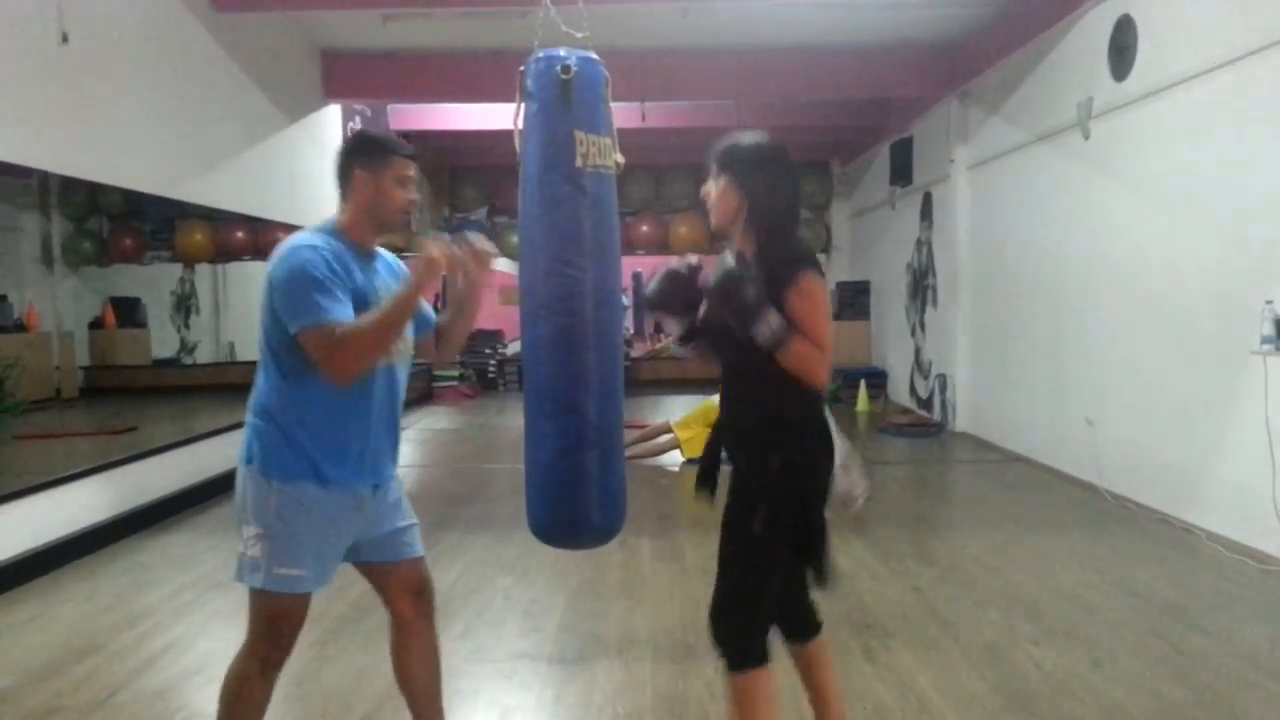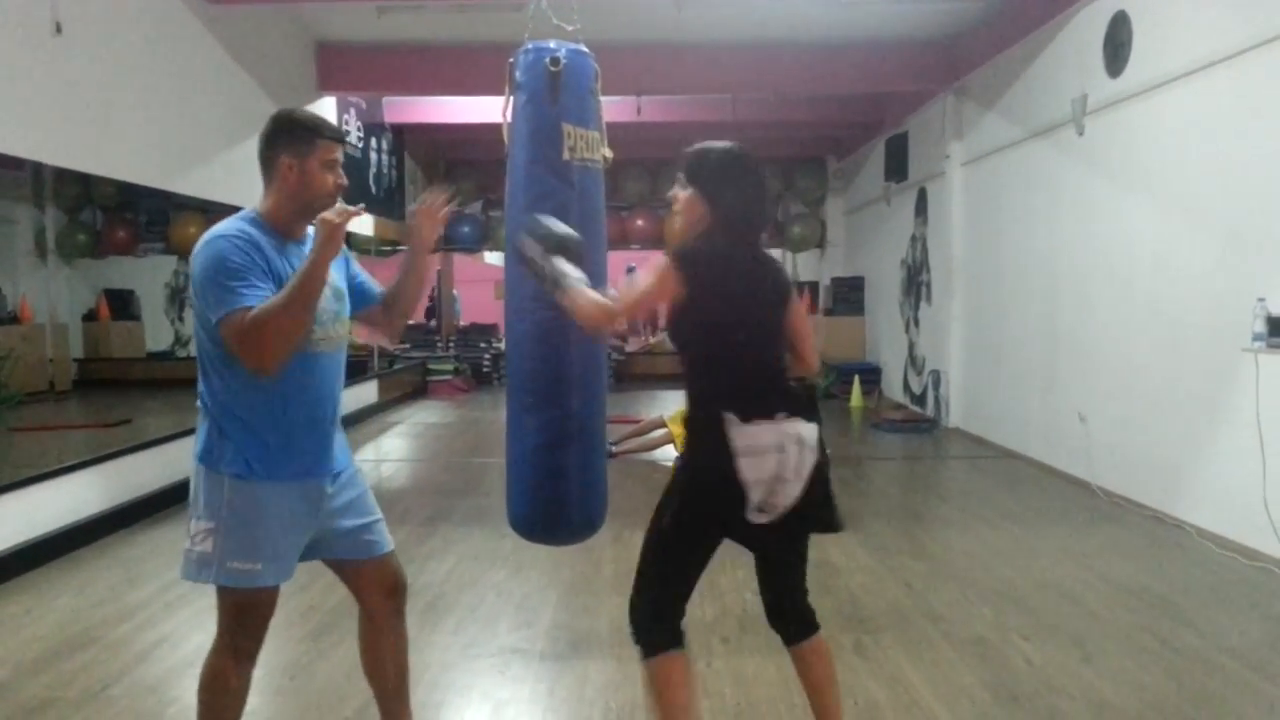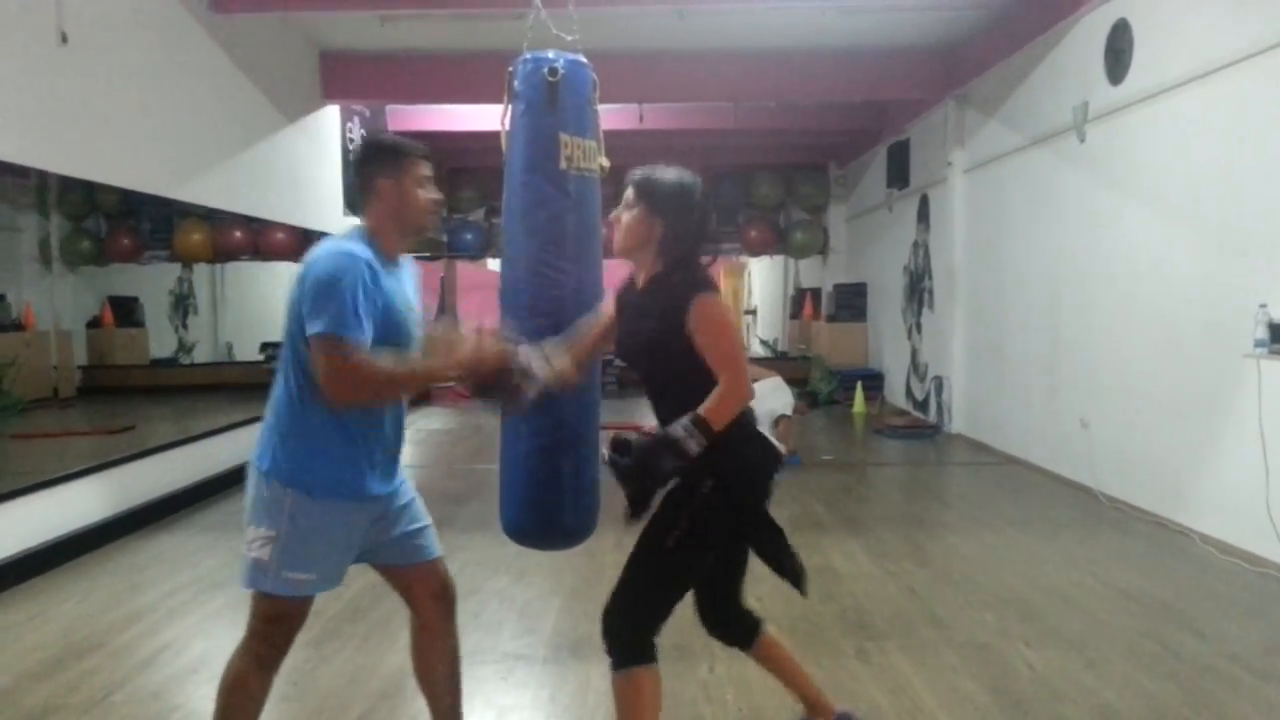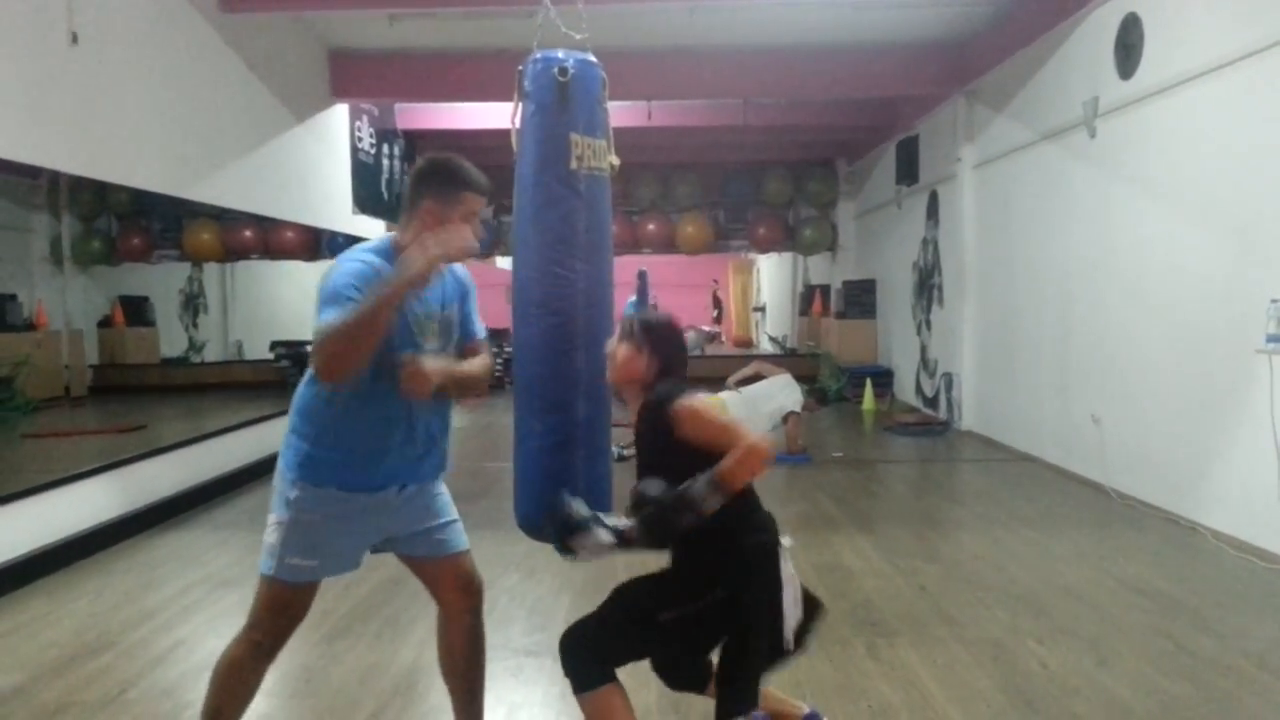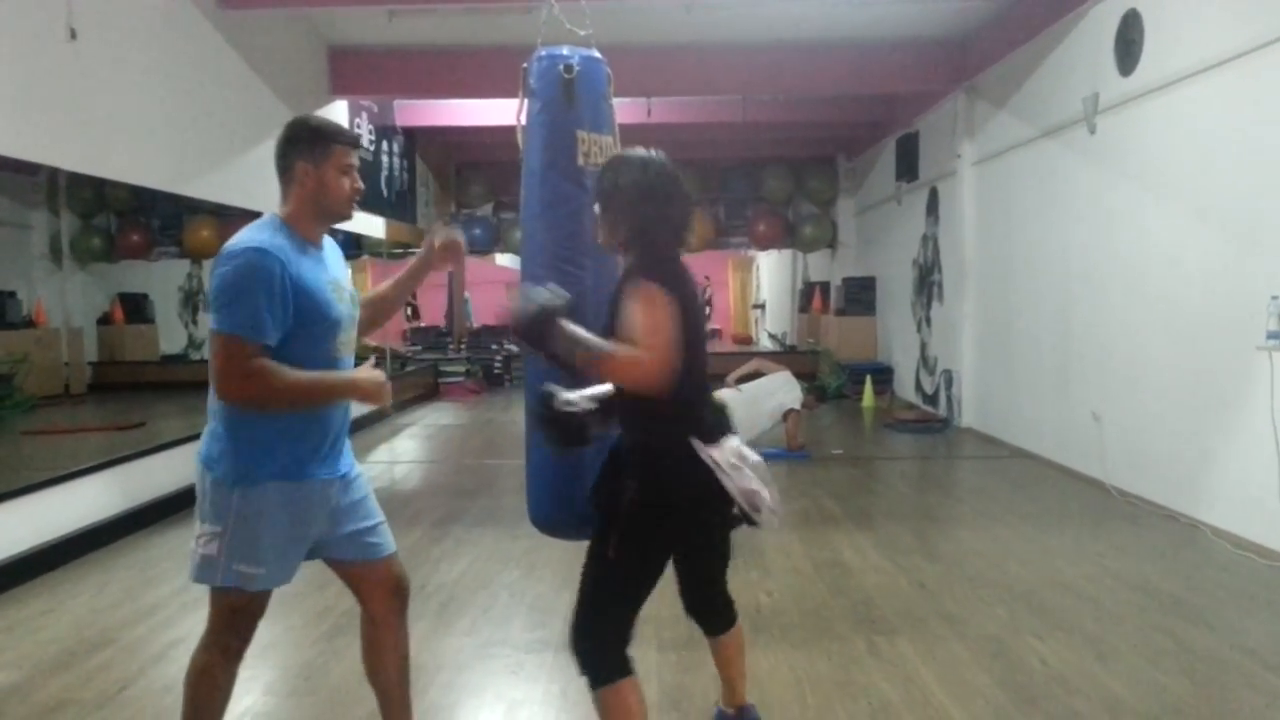
dt=0.5s
person 1, frame 1
left shoulder: (388, 265)
right shoulder: (306, 258)
left elbow: (443, 346)
right elbow: (343, 361)
left wrist: (468, 282)
right wrist: (416, 286)
left hip: (371, 475)
right hip: (294, 477)
left knee: (414, 600)
right knee: (272, 637)
person 1, frame 2
left shoulder: (327, 247)
right shoulder: (229, 247)
left elbow: (389, 321)
right elbow: (260, 351)
left wrist: (418, 250)
right wrist: (319, 257)
left hip: (331, 466)
right hip: (249, 475)
left knee: (386, 590)
right knee: (242, 631)
person 1, frame 3
left shoulder: (398, 267)
right shoulder: (341, 267)
left elbow: (401, 370)
right elbow: (344, 382)
left wrist: (470, 363)
right wrist: (449, 362)
left hip: (378, 479)
right hip: (306, 482)
left knee: (434, 596)
right knee: (272, 635)
person 1, frame 4
left shoulder: (455, 278)
right shoulder: (357, 272)
left elbow: (481, 366)
right elbow: (331, 363)
left wrist: (443, 373)
right wrist: (406, 277)
left hip: (412, 479)
right hip: (328, 478)
left knee: (463, 591)
right knee: (270, 626)
person 1, frame 5
left shoulder: (325, 250)
right shoulder: (255, 257)
left elbow: (357, 320)
right elbow: (231, 378)
left wrist: (424, 264)
right wrist: (346, 385)
left hip: (333, 469)
right hip: (257, 480)
left knee: (387, 591)
right knee: (232, 628)
person 2, frame 1
left shoulder: (794, 265)
right shoulder: (736, 260)
left elbow: (817, 371)
right elbow: (713, 346)
left wrist: (760, 317)
right wrist: (686, 311)
left hip: (785, 455)
right hip: (760, 450)
left knee: (735, 618)
right knee: (786, 601)
person 2, frame 2
left shoulder: (692, 262)
right shoulder: (769, 270)
left elbow: (599, 315)
right elbow: (808, 361)
left wrist: (549, 264)
left hip: (721, 451)
right hip: (780, 452)
left knee: (653, 610)
right knee: (790, 606)
person 2, frame 3
left shoulder: (690, 290)
right shoulder: (635, 292)
left elbow: (738, 386)
right elbow: (574, 352)
left wrist: (674, 444)
left hip: (720, 474)
right hip: (712, 472)
left knee: (626, 620)
right knee: (724, 614)
person 2, frame 4
left shoulder: (673, 404)
right shoulder: (655, 417)
left elbow: (757, 449)
right elbow: (663, 527)
left wrist: (692, 500)
right wrist: (598, 531)
left hip: (737, 572)
right hip: (713, 566)
left knee: (583, 649)
right knee: (674, 661)
person 2, frame 5
left shoulder: (649, 280)
right shoulder: (659, 276)
left elbow: (649, 371)
left wrist: (557, 330)
left hip: (665, 471)
right hip: (699, 467)
left knee: (596, 634)
right knee: (708, 598)
